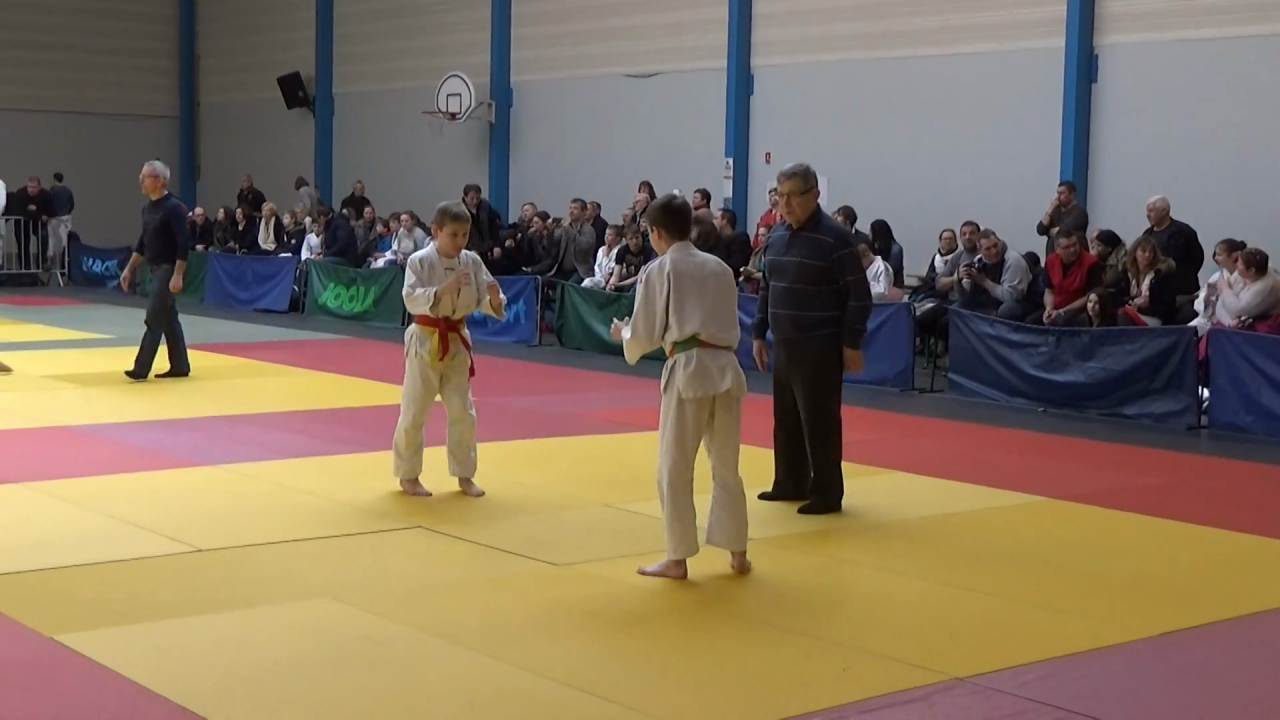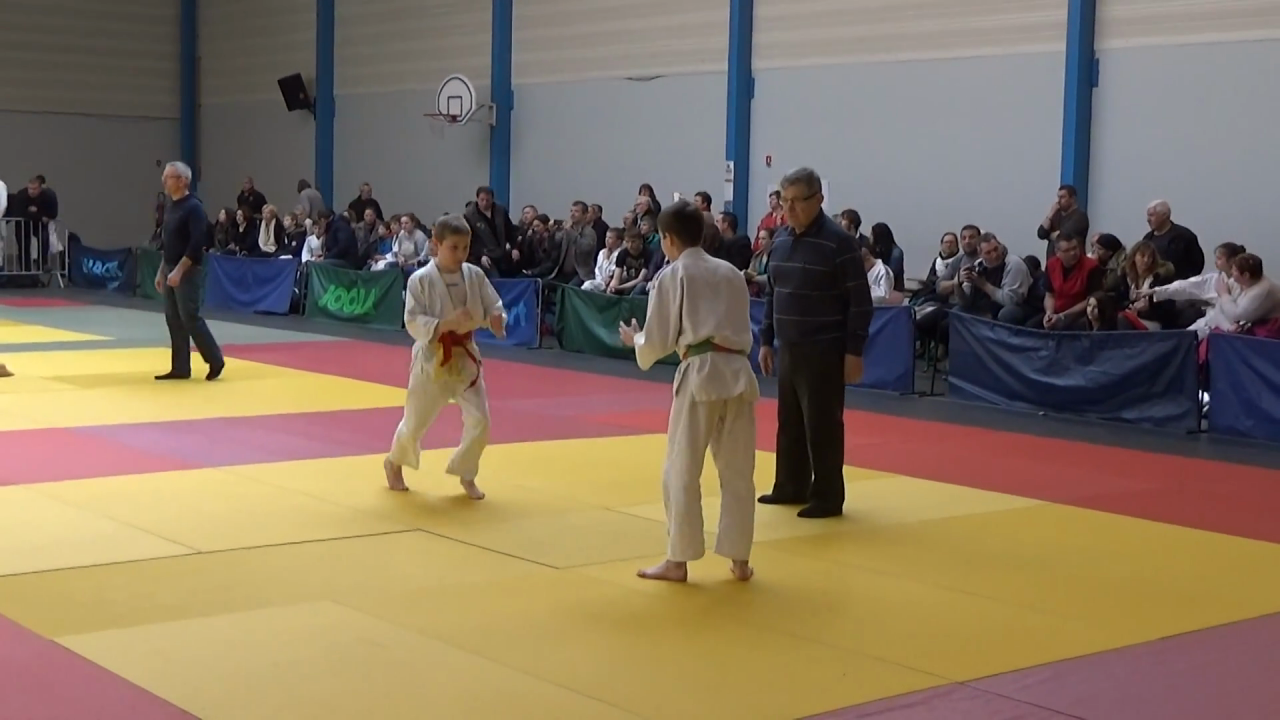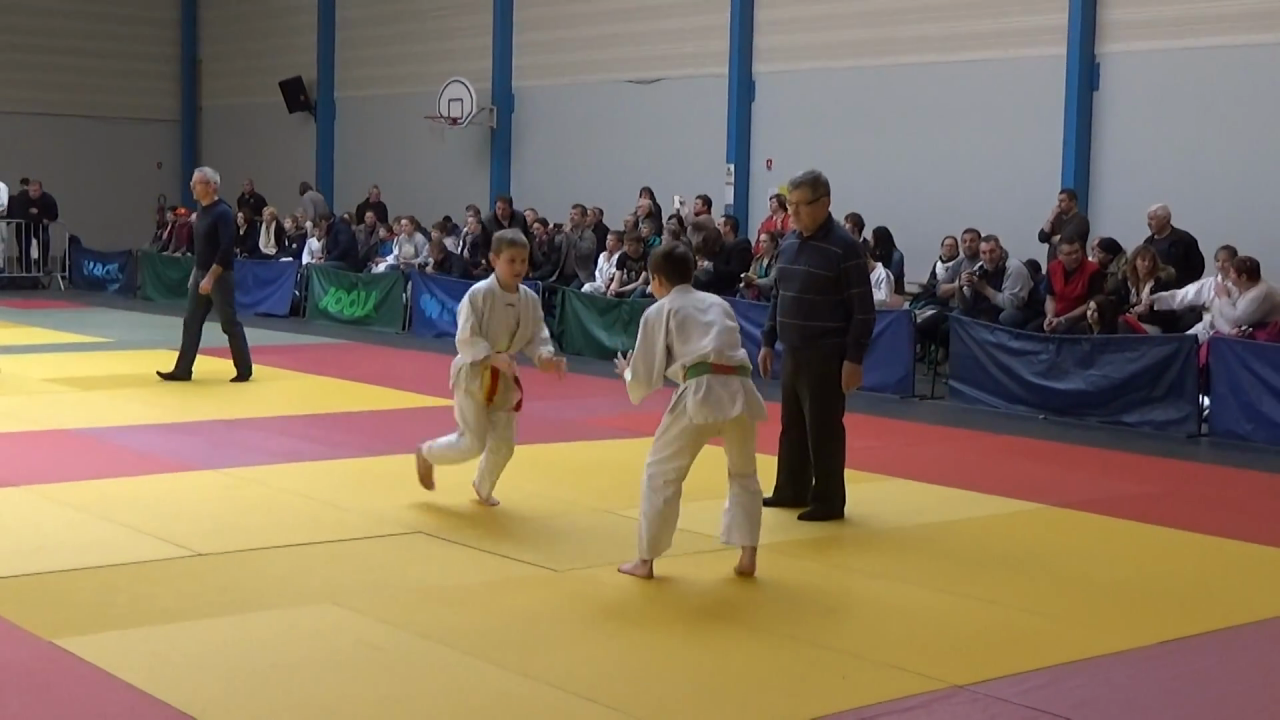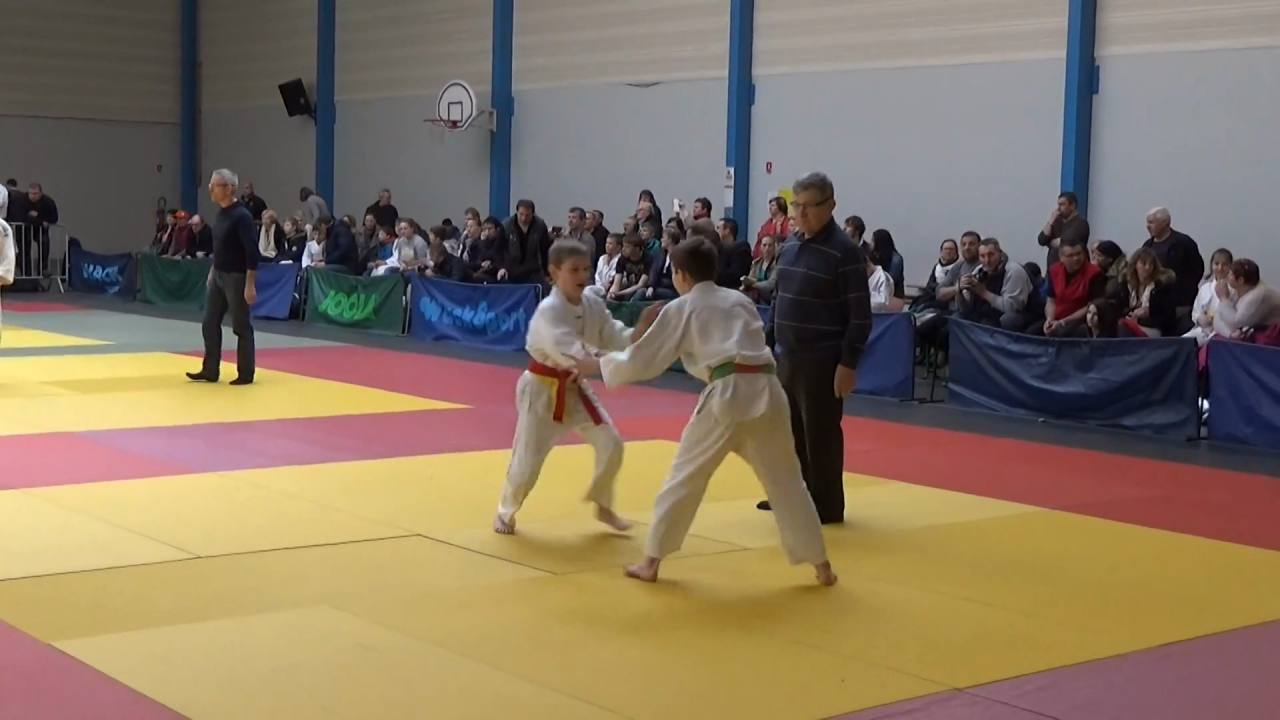
dt=0.3s
person 1, frame 1
left shoulder: (658, 270)
right shoulder: (719, 268)
left elbow: (644, 335)
left wrist: (623, 333)
left hip: (688, 369)
right hip: (725, 367)
left knee: (675, 467)
right knee: (727, 465)
left ankle: (677, 559)
right ankle: (738, 552)
person 1, frame 2
left shoulder: (670, 276)
right shoulder: (731, 272)
left elbow: (658, 343)
left wrist: (634, 339)
left hip: (701, 372)
right hip: (738, 371)
left knee: (682, 472)
right knee: (737, 472)
left ankle: (678, 561)
right ankle: (739, 560)
person 1, frame 3
left shoulder: (657, 313)
right shoulder: (719, 303)
left elbow: (645, 380)
left wrist: (627, 373)
left hip: (700, 393)
right hip: (739, 391)
left knee: (662, 473)
right knee: (743, 474)
left ankle: (645, 559)
right ankle: (747, 554)
person 1, frame 4
left shoulder: (680, 308)
right shoulder: (741, 301)
left elbow: (641, 361)
left wrist: (599, 365)
left hip: (726, 393)
right hip: (766, 389)
left knee: (686, 476)
right knee: (787, 478)
left ankle: (653, 561)
right ankle: (820, 564)
person 2, frame 1
left shoulder: (836, 237)
right shoulder: (777, 236)
left elbow: (858, 296)
right elbow: (767, 289)
left wrist: (853, 343)
right wrist: (759, 334)
left hip: (819, 346)
right hip: (784, 344)
left knee: (819, 421)
right knee: (785, 418)
left ankle: (827, 493)
right ankle: (791, 484)
person 2, frame 2
left shoulder: (839, 242)
right shoulder: (781, 240)
left elbow: (860, 303)
right elbow: (772, 295)
left wrist: (854, 351)
right wrist: (766, 340)
left hip: (824, 350)
right hip: (789, 348)
left knee: (822, 425)
right knee: (789, 422)
left ankle: (828, 497)
right ankle: (791, 487)
person 2, frame 3
left shoulder: (845, 247)
right shoulder: (789, 243)
left elbow: (863, 310)
left wrist: (854, 359)
right wrist: (767, 342)
left hip: (826, 355)
right hip: (793, 352)
left knee: (824, 429)
right knee: (792, 425)
left ankle: (829, 501)
right ankle: (791, 490)
person 2, frame 4
left shoulder: (844, 251)
right shoulder: (790, 245)
left elbow: (860, 315)
left wrist: (848, 363)
left hip: (823, 358)
right hip: (790, 354)
left knee: (821, 431)
right knee: (791, 428)
left ankle: (827, 504)
person 3, frame 1
left shoulder: (472, 261)
right shoulder: (420, 261)
left elbow: (484, 298)
right elbow: (412, 299)
left wrist: (495, 299)
right wrist: (443, 290)
left hip: (457, 341)
right hip: (425, 342)
left knee: (463, 412)
right knee: (414, 413)
left ankle: (464, 474)
right ankle: (408, 475)
person 3, frame 2
left shoulder: (475, 276)
right shoulder: (421, 280)
left elbow: (493, 309)
right elbow: (414, 324)
left wrist: (497, 323)
right wrist: (448, 324)
left hip: (466, 356)
right hip: (432, 358)
left knee: (480, 421)
right knee: (416, 422)
left ankle: (464, 472)
right ankle: (394, 463)
person 3, frame 3
left shoulder: (530, 299)
right shoulder: (478, 294)
left elbow: (538, 338)
right elbow: (466, 340)
left wrist: (547, 358)
right wrist: (498, 360)
left hip: (505, 377)
right hip: (474, 373)
left knee: (503, 443)
right knee: (473, 443)
left ankle: (483, 486)
right ankle: (427, 454)
person 3, frame 4
left shoulder: (593, 305)
right shoulder: (548, 309)
left elbow: (617, 341)
right elbow: (563, 348)
left wrist: (641, 330)
left hip: (572, 388)
right hip: (541, 389)
left knee: (611, 442)
right knee: (527, 460)
left ankle: (602, 504)
right ankle: (505, 512)
person 4, frame 1
left shoulder: (174, 207)
right shoulder: (148, 208)
left elbow: (184, 243)
right elbow: (143, 243)
left wrist: (178, 275)
right wrist: (129, 269)
left hip: (168, 270)
right hip: (155, 270)
left knee: (153, 318)
right knee: (168, 318)
left ankle: (142, 368)
right ankle: (180, 366)
person 4, frame 2
left shoulder: (194, 208)
right shoulder: (171, 207)
left elbow: (197, 243)
left wrist: (179, 270)
right wrist: (161, 272)
left hip: (188, 272)
right hip: (171, 271)
left knee: (190, 318)
right knee: (173, 319)
left ankle: (215, 360)
right ankle: (180, 368)
person 4, frame 3
left shoulder: (223, 213)
right shoulder: (203, 212)
left elbow: (226, 249)
left wrist: (210, 278)
right wrist: (196, 275)
left hip: (219, 277)
right hip: (201, 275)
left knee: (230, 323)
right knee: (192, 321)
left ankle: (244, 369)
right ankle: (183, 370)
person 4, frame 4
left shoulder: (242, 216)
right shoulder: (221, 213)
left elbow: (252, 252)
left wrist: (250, 284)
right wrist: (213, 272)
left hip: (237, 277)
right hip: (220, 277)
left knee: (241, 326)
right knee: (210, 322)
left ankle: (246, 373)
right ankle: (210, 370)
